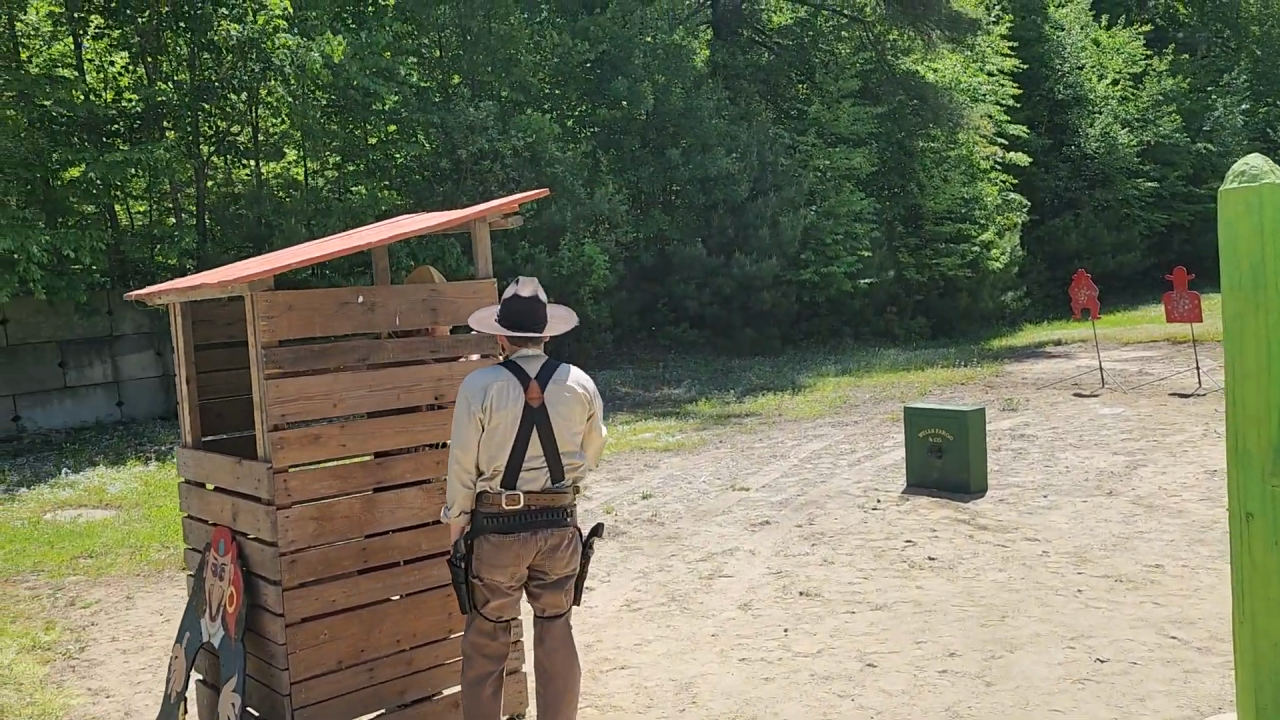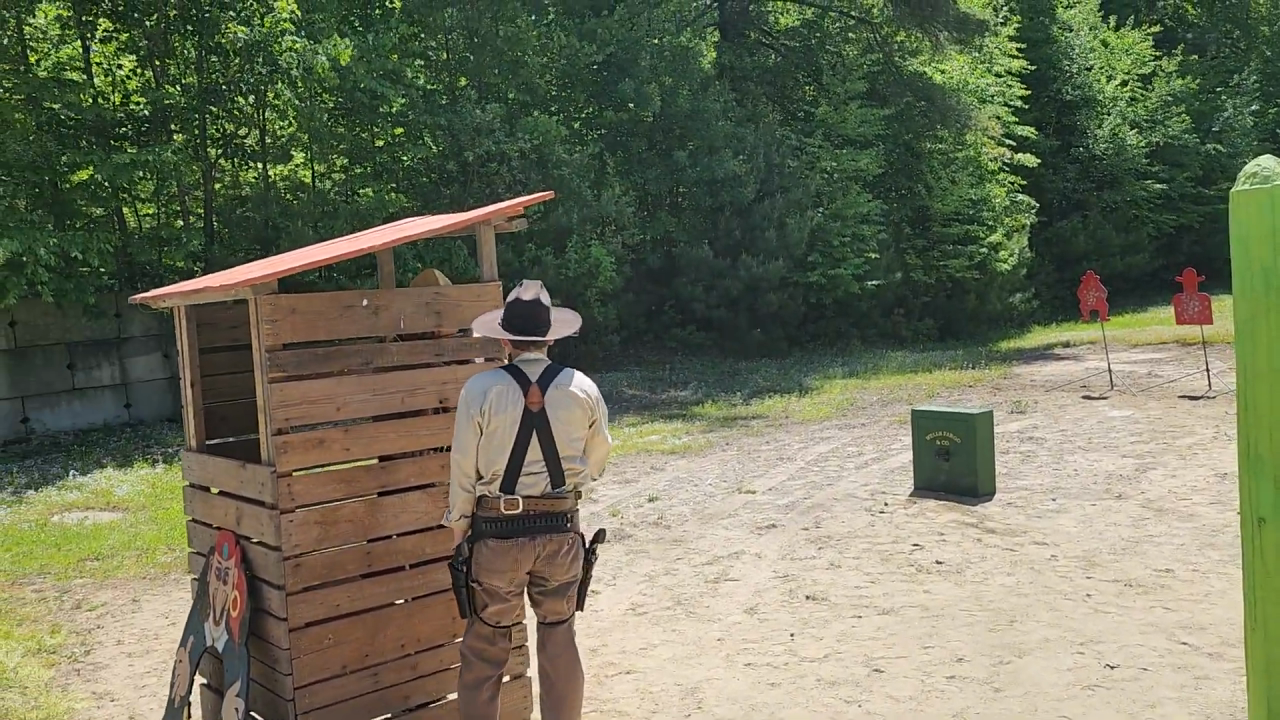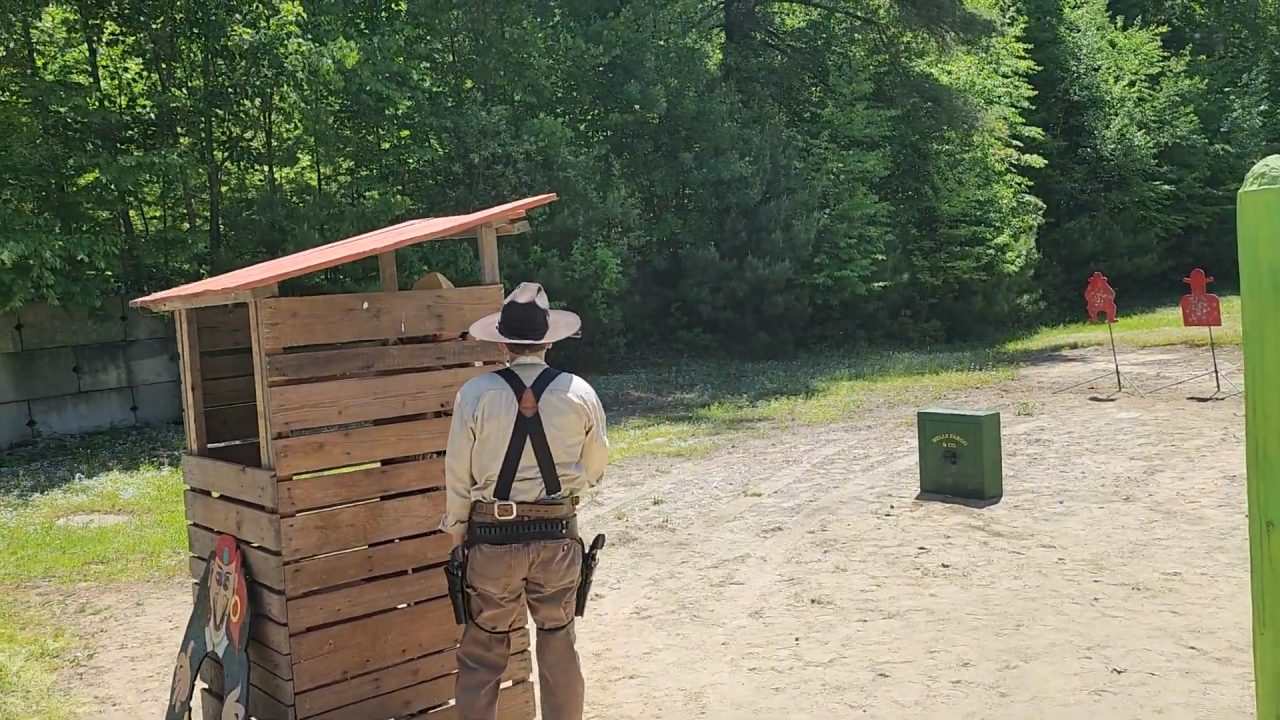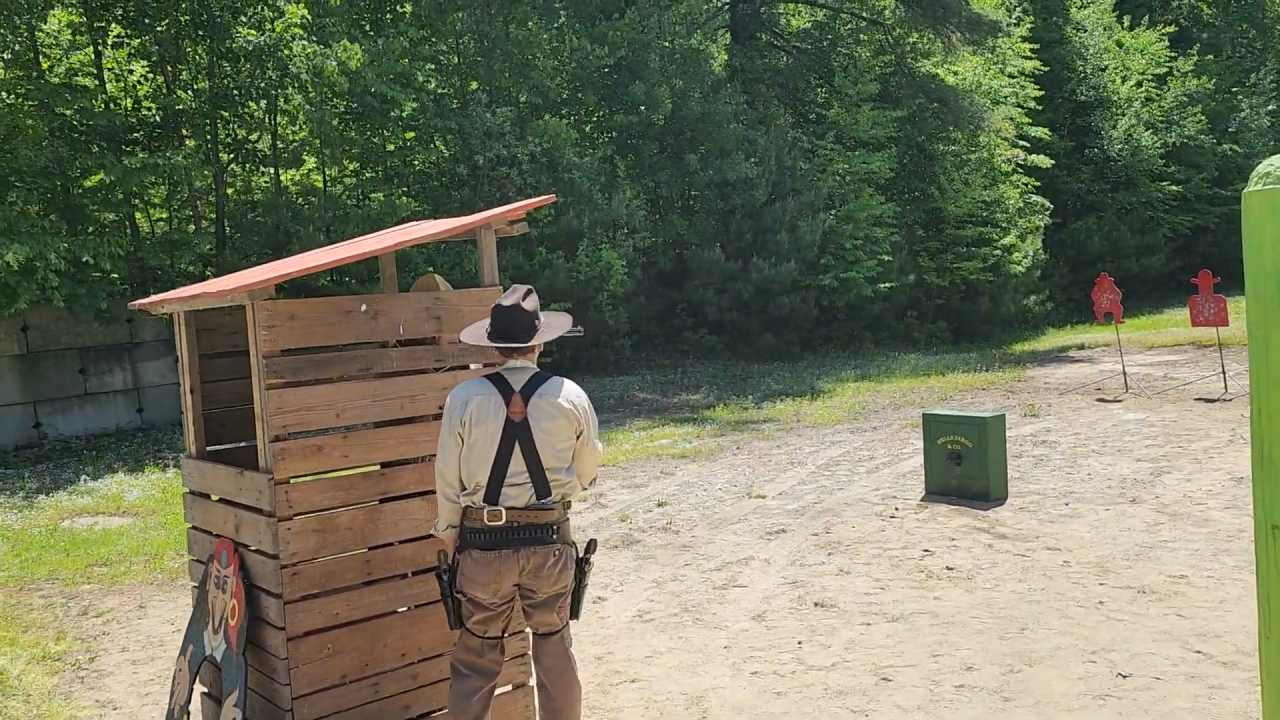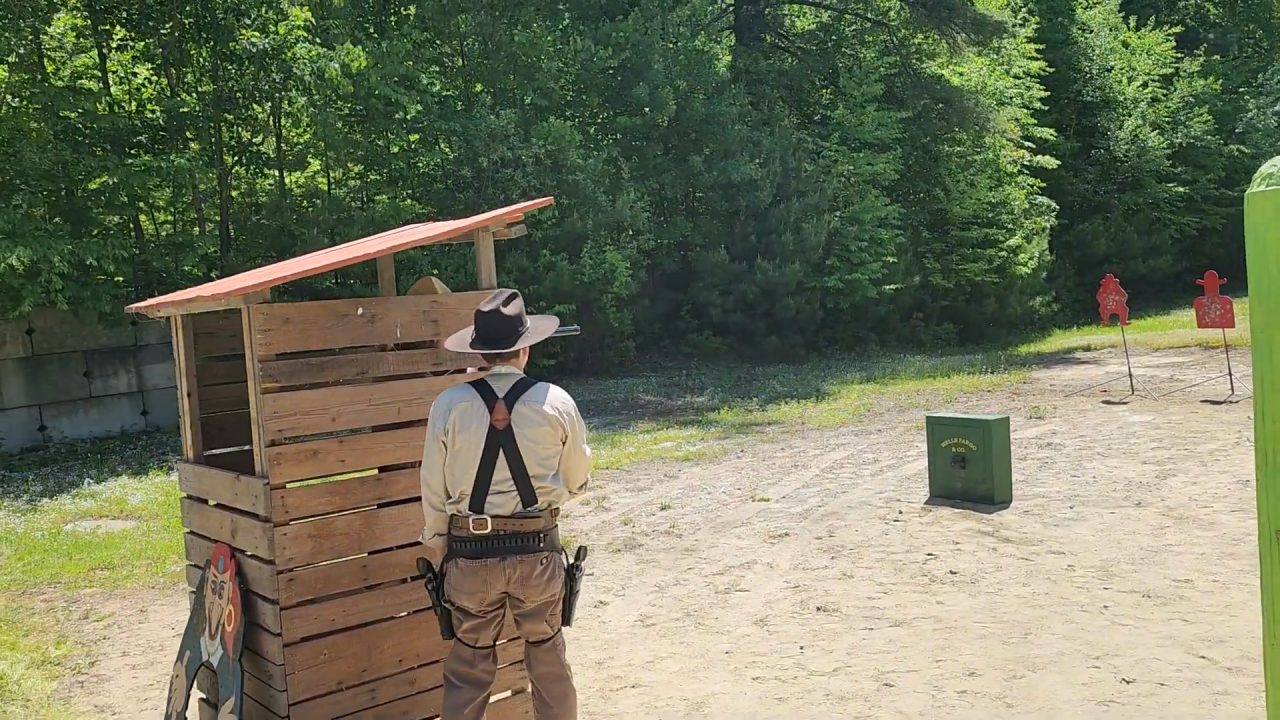
dt=0.1s
person 1, frame 1
left shoulder: (480, 385)
right shoulder: (579, 383)
left elbow: (462, 465)
right elbow: (593, 451)
left wrist: (456, 523)
left hip: (496, 527)
right hip: (558, 525)
left knee: (485, 645)
right knee: (556, 635)
person 1, frame 2
left shoulder: (481, 389)
right shoulder: (582, 388)
left elbow: (463, 469)
right elbow: (597, 462)
left wrist: (459, 526)
left hip: (497, 532)
right hip: (559, 531)
left knee: (484, 649)
right knee: (559, 640)
person 1, frame 3
left shoulder: (476, 393)
right shoulder: (578, 392)
left elbow: (458, 473)
right elbow: (596, 467)
left wrist: (457, 530)
left hip: (492, 539)
right hip: (556, 537)
left knee: (481, 655)
right knee: (558, 645)
person 1, frame 4
left shoulder: (465, 397)
right shoulder: (569, 396)
left elbow: (448, 478)
right elbow: (588, 471)
left wrist: (450, 535)
left hip: (484, 544)
right hip: (548, 542)
left knee: (474, 661)
right knee: (553, 650)
person 1, frame 5
left shoulder: (449, 404)
right shoulder: (555, 401)
left elbow: (433, 486)
right elbow: (577, 476)
left wrist: (436, 543)
right wrist: (566, 490)
left hip: (470, 553)
right hip: (536, 550)
left knee: (468, 672)
right knee: (547, 657)
